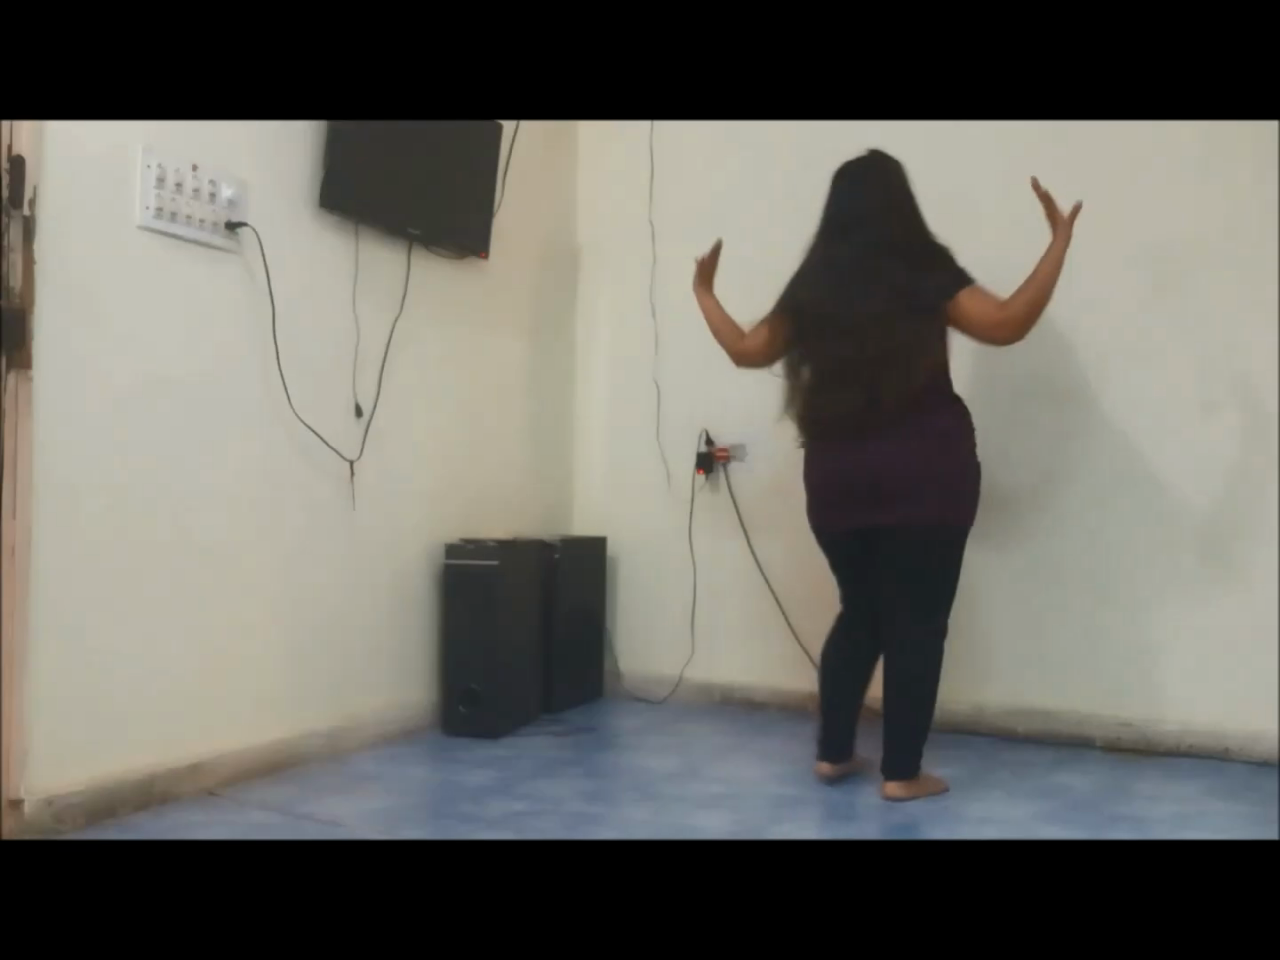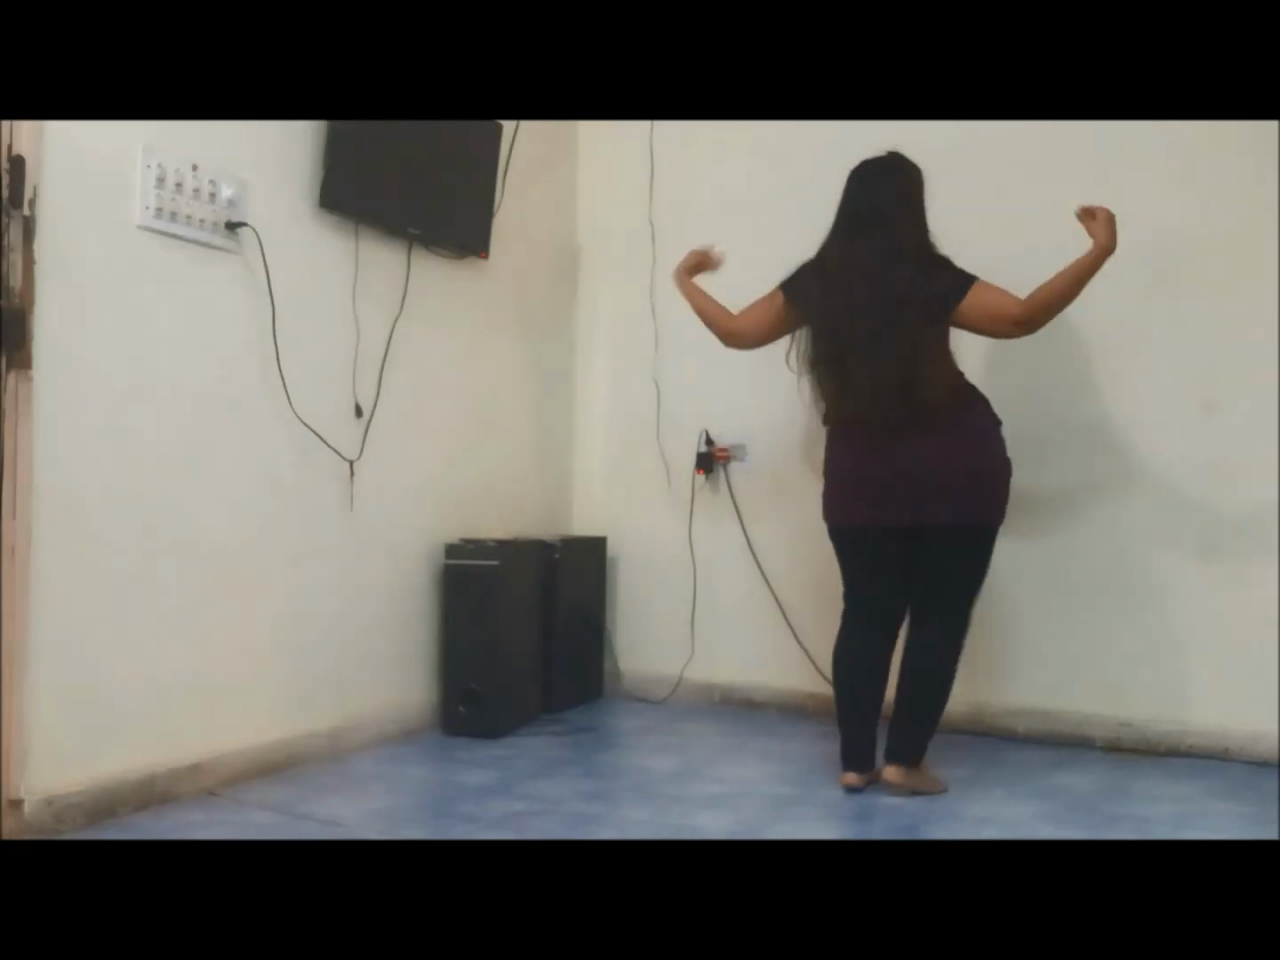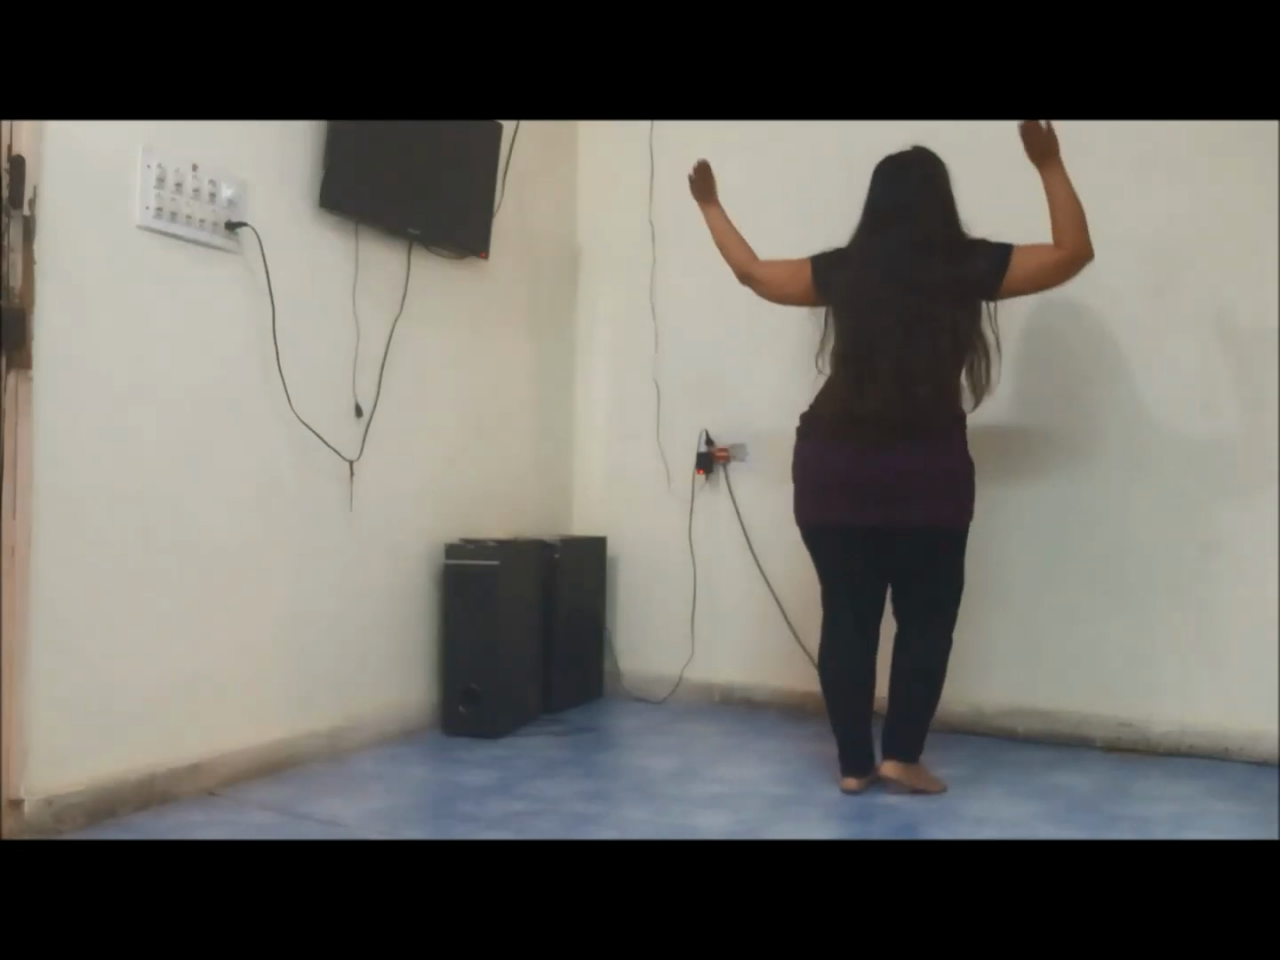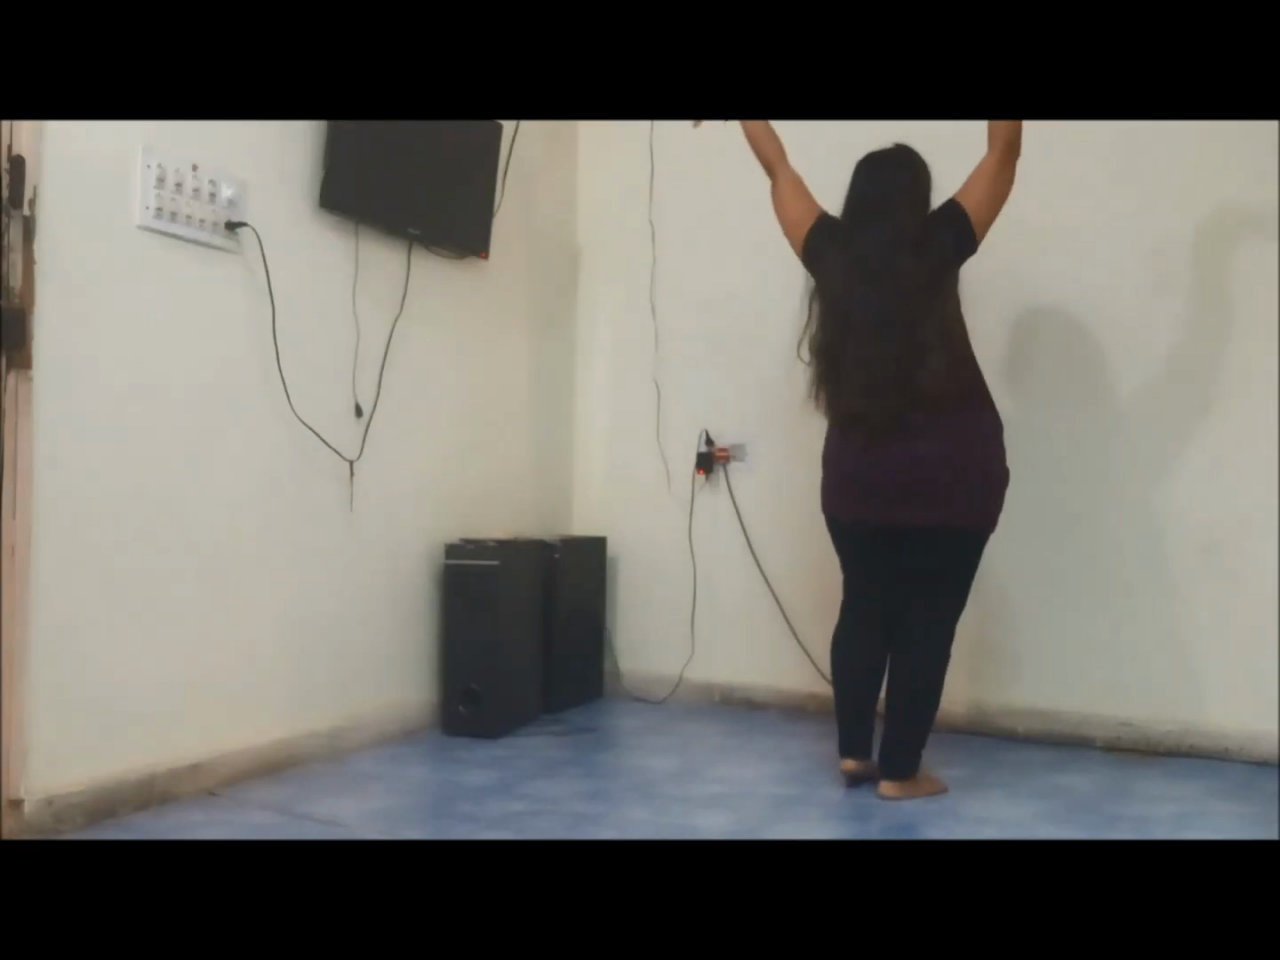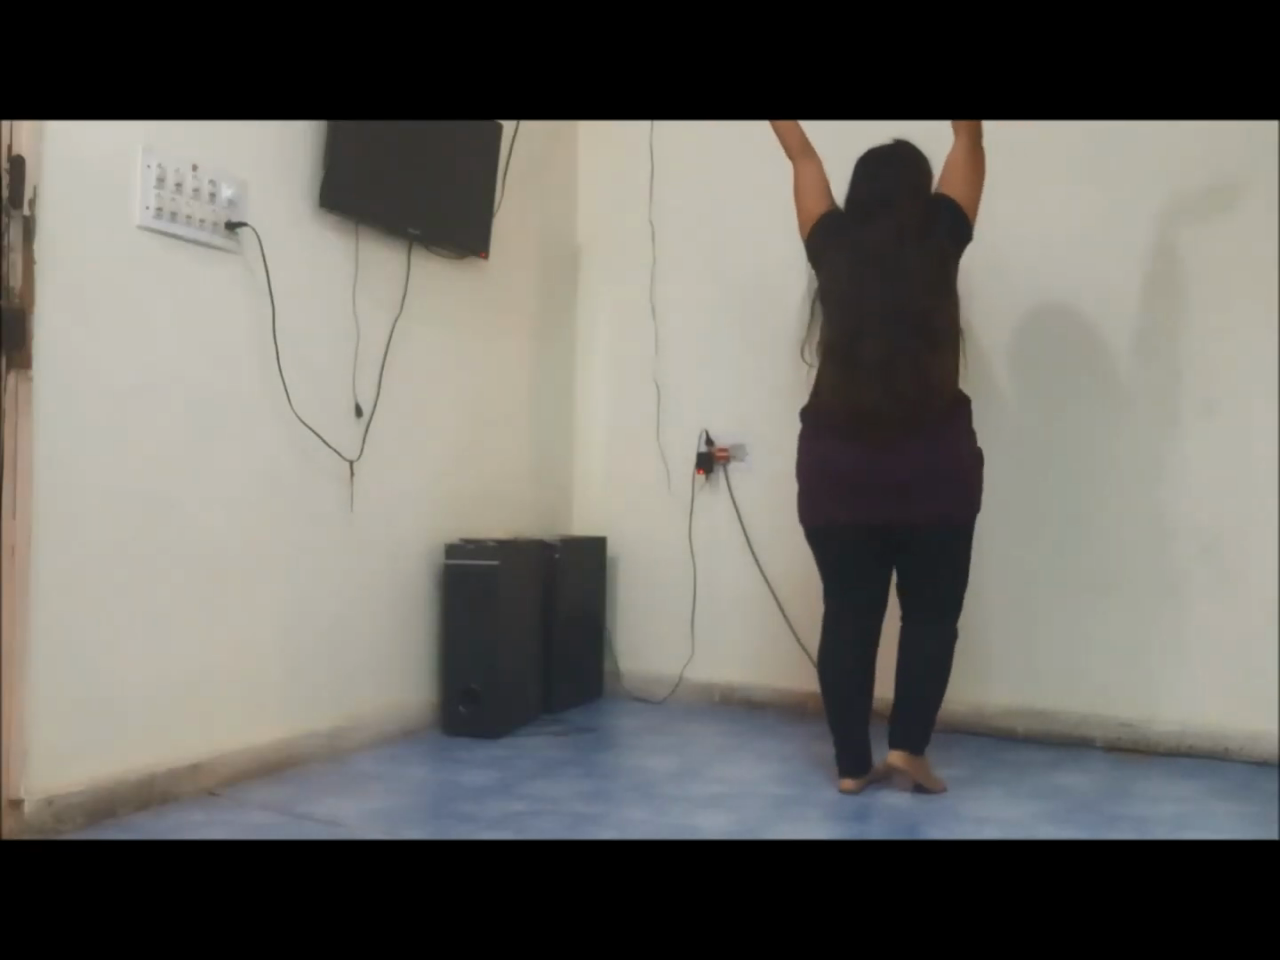
dt=0.7s
person 1, frame 1
left shoulder: (815, 284)
right shoulder: (922, 270)
left elbow: (748, 351)
right elbow: (1006, 325)
left wrist: (704, 293)
right wrist: (1059, 243)
left hip: (837, 473)
right hip: (923, 472)
left knee: (861, 611)
right knee: (916, 620)
left ankle: (834, 751)
right ankle: (902, 771)
person 1, frame 2
left shoulder: (817, 283)
right shoulder: (928, 277)
left elbow: (734, 330)
right elbow: (1020, 317)
left wrist: (685, 281)
right wrist: (1098, 253)
left hip: (860, 474)
right hip: (956, 471)
left knee: (866, 614)
right knee: (940, 615)
left ankle: (855, 761)
right ankle: (904, 759)
person 1, frame 3
left shoulder: (844, 271)
right shoulder: (965, 268)
left elbow: (753, 273)
right elbow: (1072, 254)
left wrist: (710, 208)
right wrist: (1049, 165)
left hip: (832, 469)
right hip: (926, 474)
left knee: (846, 617)
right knee: (926, 617)
left ankle: (853, 763)
right ankle: (902, 755)
person 1, frame 4
left shoulder: (832, 254)
right shoulder: (936, 249)
left elbow: (778, 169)
right elbow: (1003, 156)
left wrist: (753, 129)
left hip: (857, 466)
right hip: (949, 469)
left knee: (864, 610)
right knee: (926, 621)
left ankle: (853, 751)
right ankle: (900, 770)
person 1, frame 5
left shoulder: (833, 246)
right shoulder: (937, 242)
left elbow: (801, 153)
right elbow: (968, 140)
left hip: (836, 467)
right hip: (933, 468)
left knee: (847, 615)
right knee: (930, 613)
left ankle: (851, 763)
right ankle: (907, 747)
